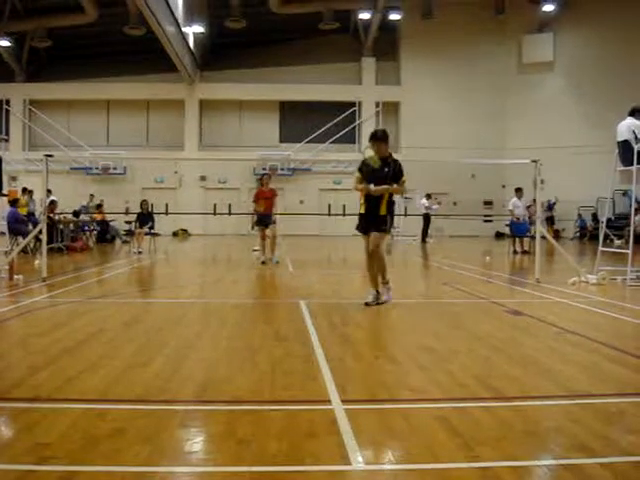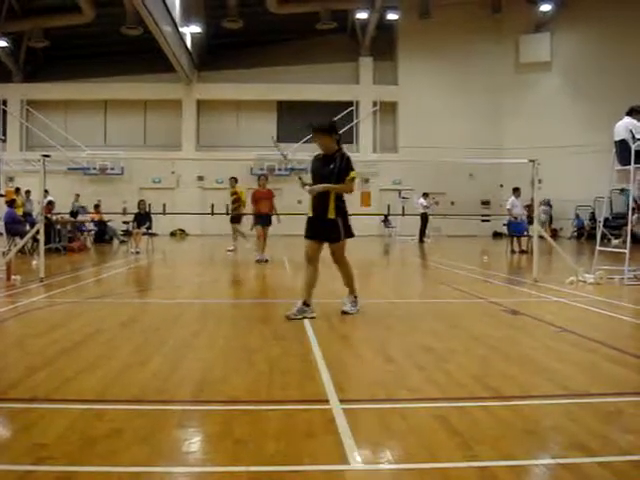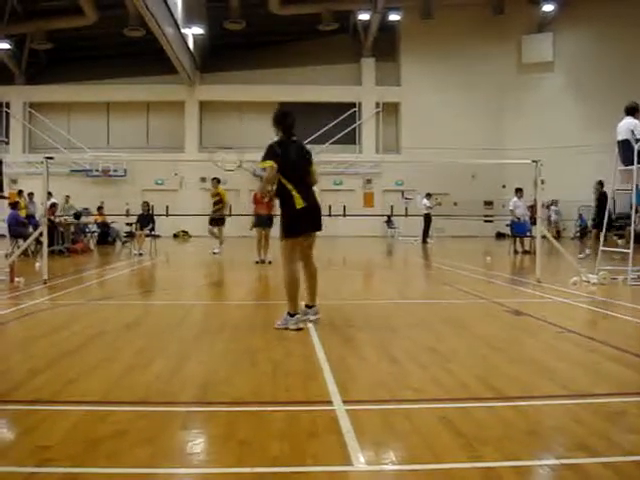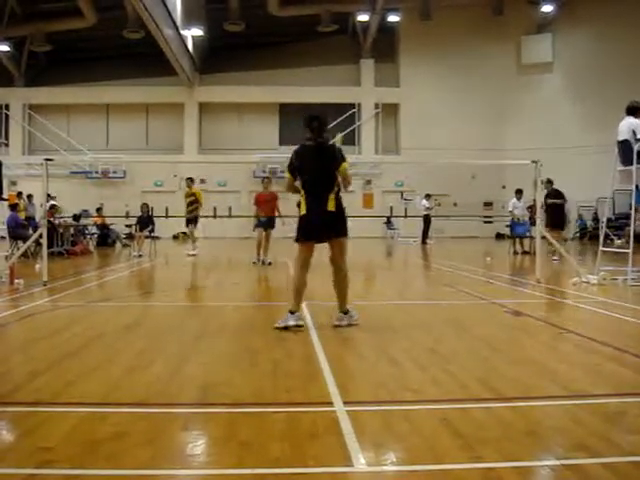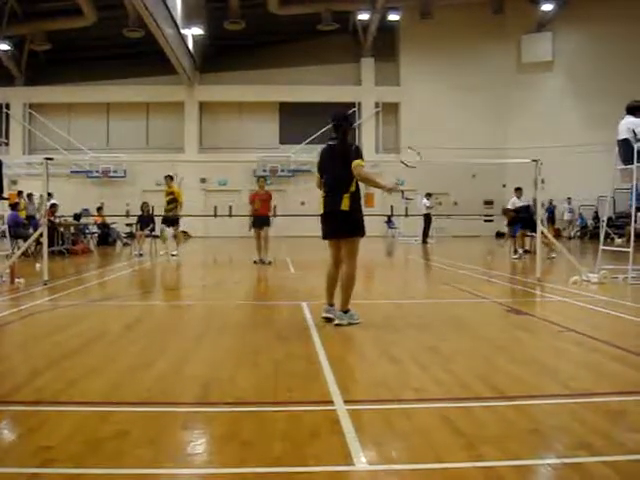
dt=0.7s
person 1, frame 1
left shoulder: (394, 165)
right shoulder: (365, 163)
left elbow: (401, 189)
right elbow: (357, 184)
left wrist: (386, 188)
right wrist: (361, 187)
left hip: (383, 212)
right hip: (366, 211)
left knee: (374, 249)
right knee: (369, 253)
left ankle: (385, 284)
right ankle: (377, 291)
person 1, frame 2
left shoulder: (343, 159)
right shoulder: (317, 160)
left elbow: (350, 188)
left wrist: (326, 187)
right wrist: (307, 185)
left hip: (335, 215)
right hip: (316, 214)
left knee: (339, 259)
right knee: (310, 259)
left ankle: (352, 297)
right ankle: (306, 306)
person 1, frame 3
left shoulder: (275, 148)
right shoulder: (302, 148)
left elbow: (271, 175)
left wrist: (263, 190)
left hip: (293, 207)
right hip: (312, 205)
left knee: (290, 261)
right knee: (307, 259)
left ankle: (293, 315)
right ankle: (311, 307)
person 1, frame 4
left shoulder: (299, 153)
right shoulder: (333, 150)
left elbow: (290, 186)
right elbow: (346, 180)
right wrist: (341, 186)
left hip: (308, 212)
right hip: (332, 209)
left knee: (302, 264)
right knee: (339, 263)
left ankle: (294, 314)
right ankle: (343, 313)
person 1, frame 5
left shoulder: (325, 151)
right shoulder: (351, 149)
right elbow: (360, 174)
right wrist: (385, 187)
left hip: (328, 209)
right hip: (347, 208)
left knee: (335, 260)
right knee: (349, 261)
left ankle: (329, 306)
right ankle: (343, 312)
